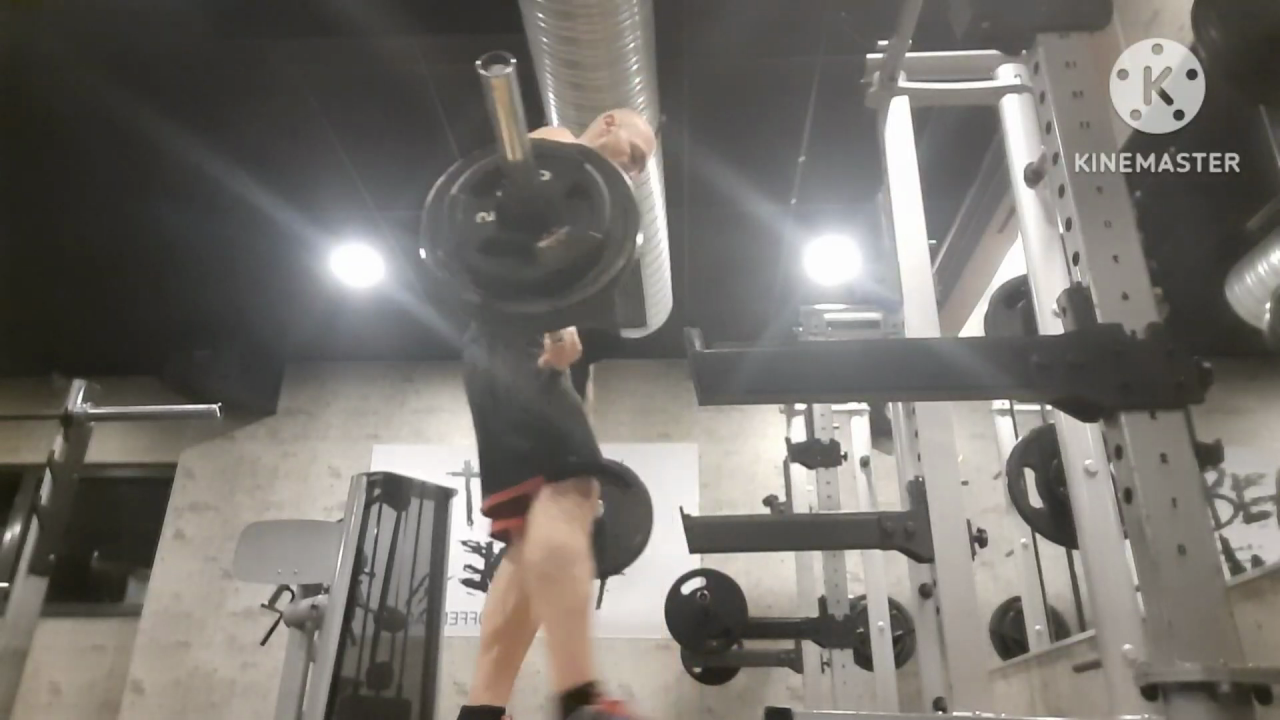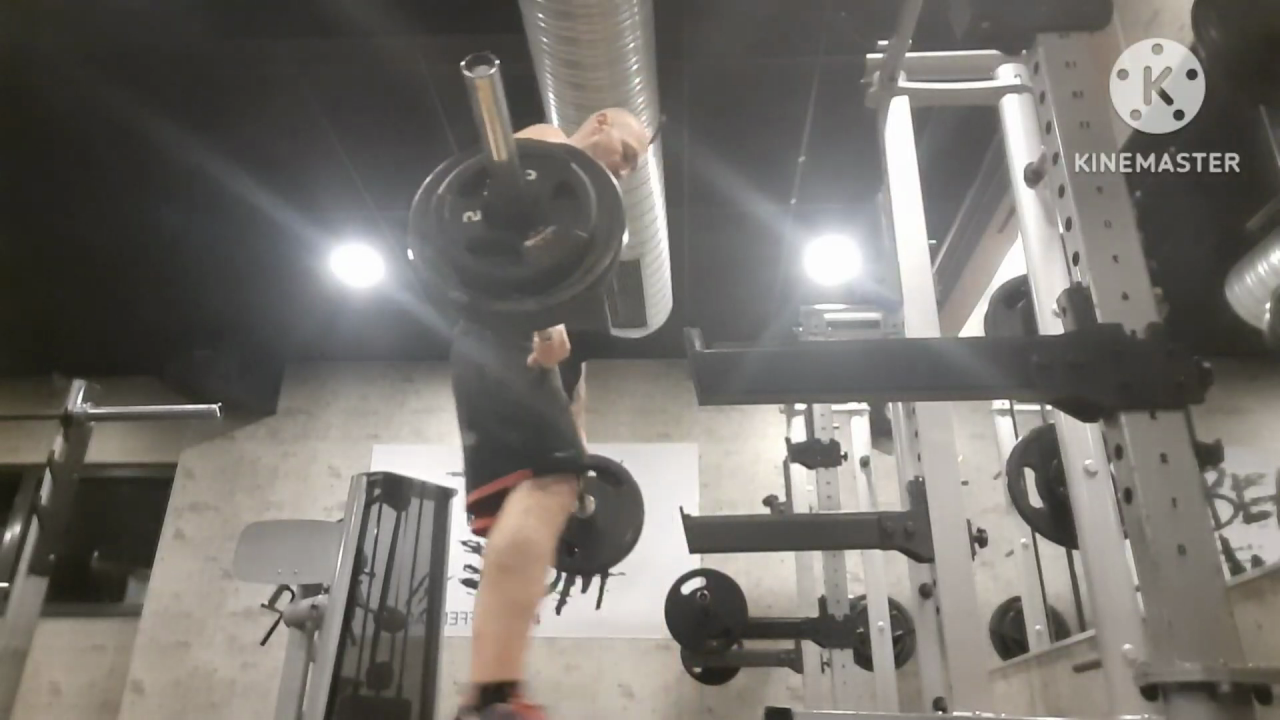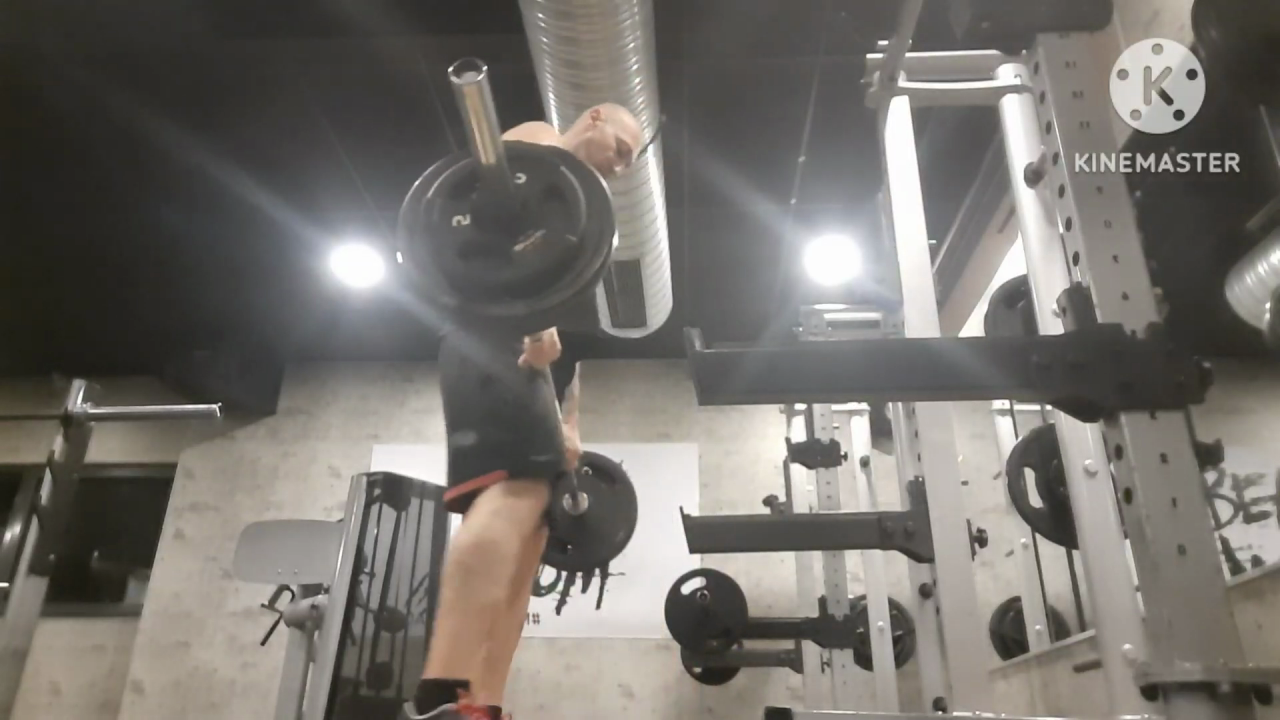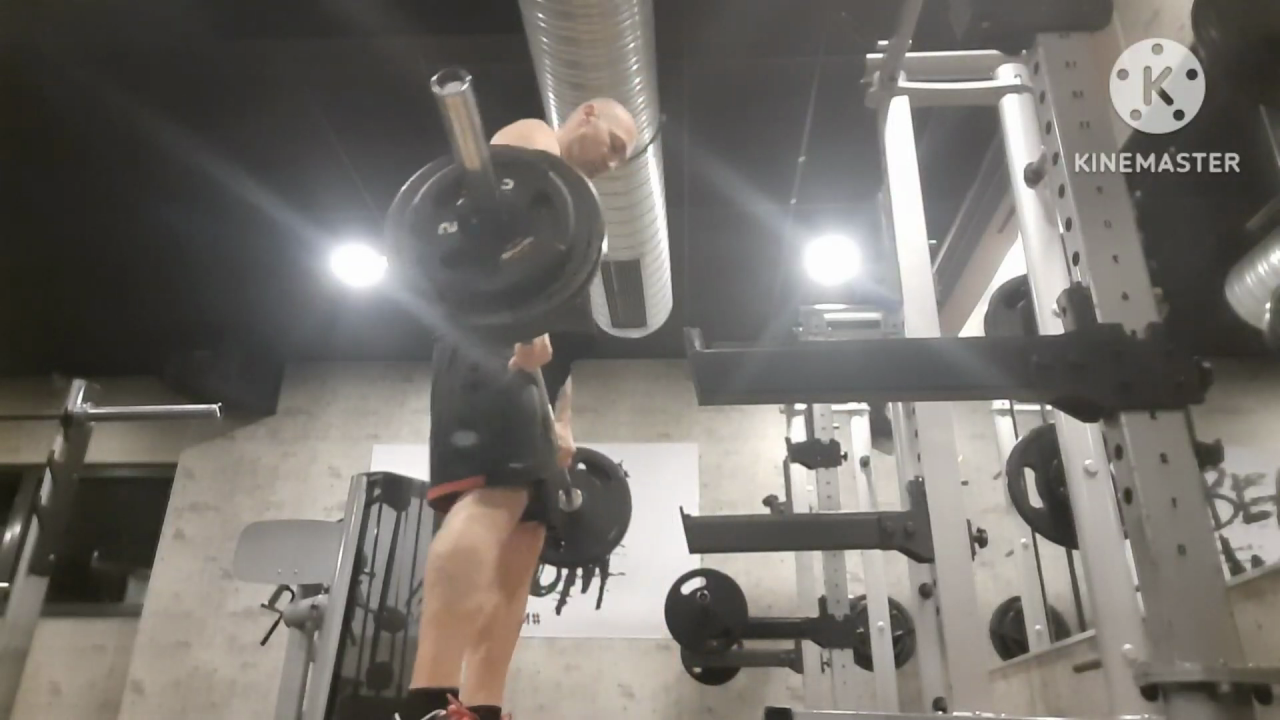
dt=0.1s
person 1, frame 1
right shoulder: (557, 149)
left elbow: (582, 334)
left wrist: (575, 422)
left hip: (537, 358)
right hip: (517, 347)
left knee: (536, 532)
right knee: (565, 490)
person 1, frame 2
right shoulder: (545, 147)
left wrist: (573, 423)
left hip: (538, 350)
right hip: (508, 339)
left knee: (536, 504)
right knee: (543, 486)
person 1, frame 3
right shoulder: (539, 143)
left elbow: (570, 330)
left wrist: (568, 425)
left hip: (529, 351)
right hip: (499, 339)
left knee: (521, 529)
right knee: (518, 488)
person 1, frame 4
right shoulder: (534, 140)
left wrist: (562, 424)
left hip: (524, 354)
right hip: (496, 342)
left knee: (520, 535)
right knee: (491, 498)
